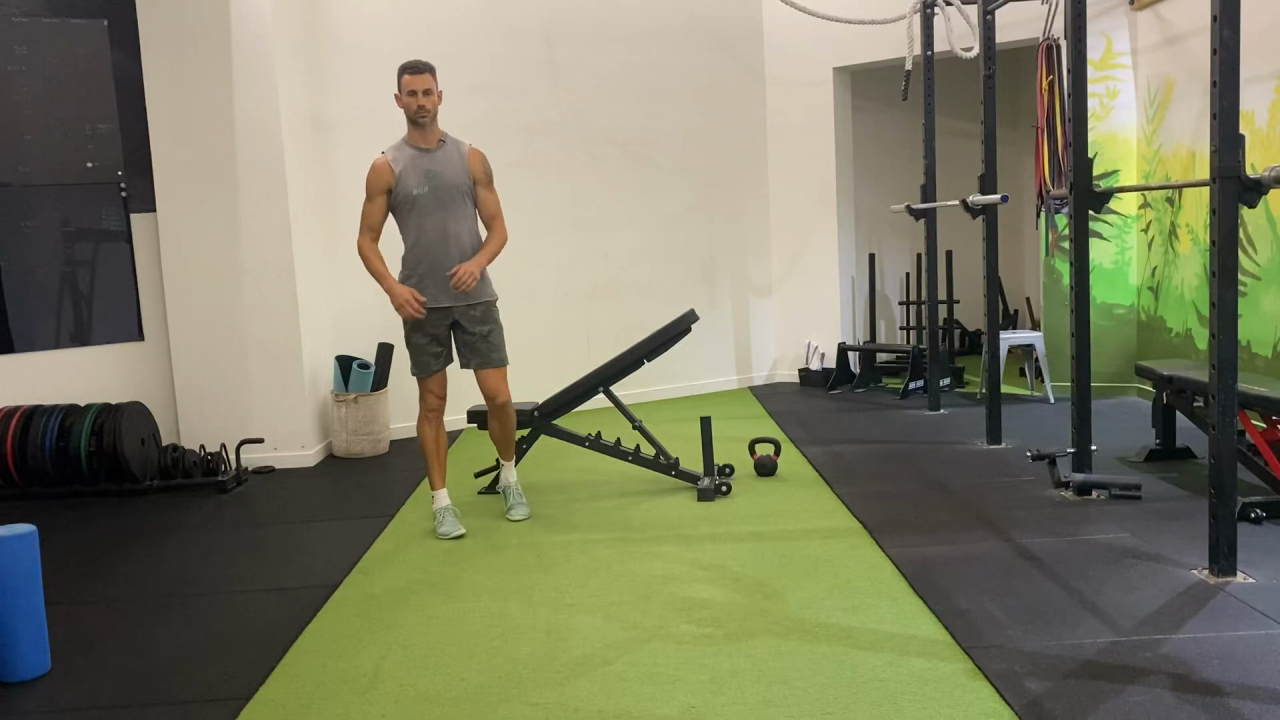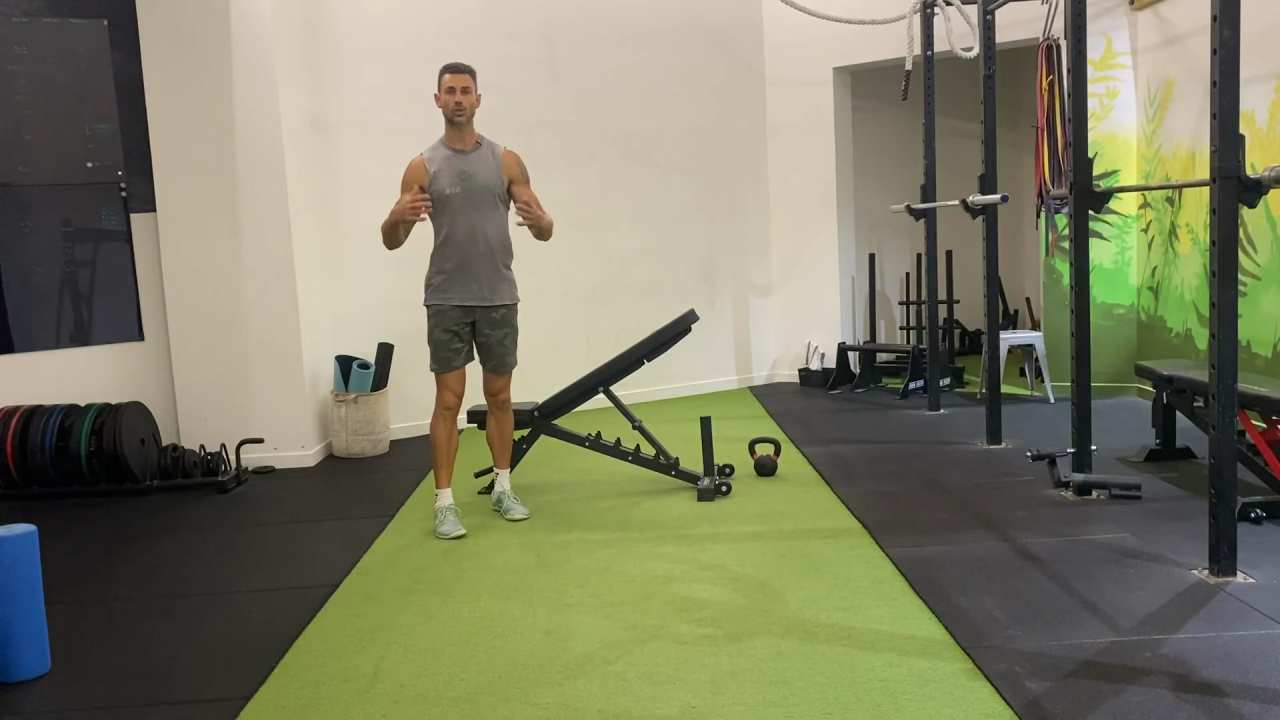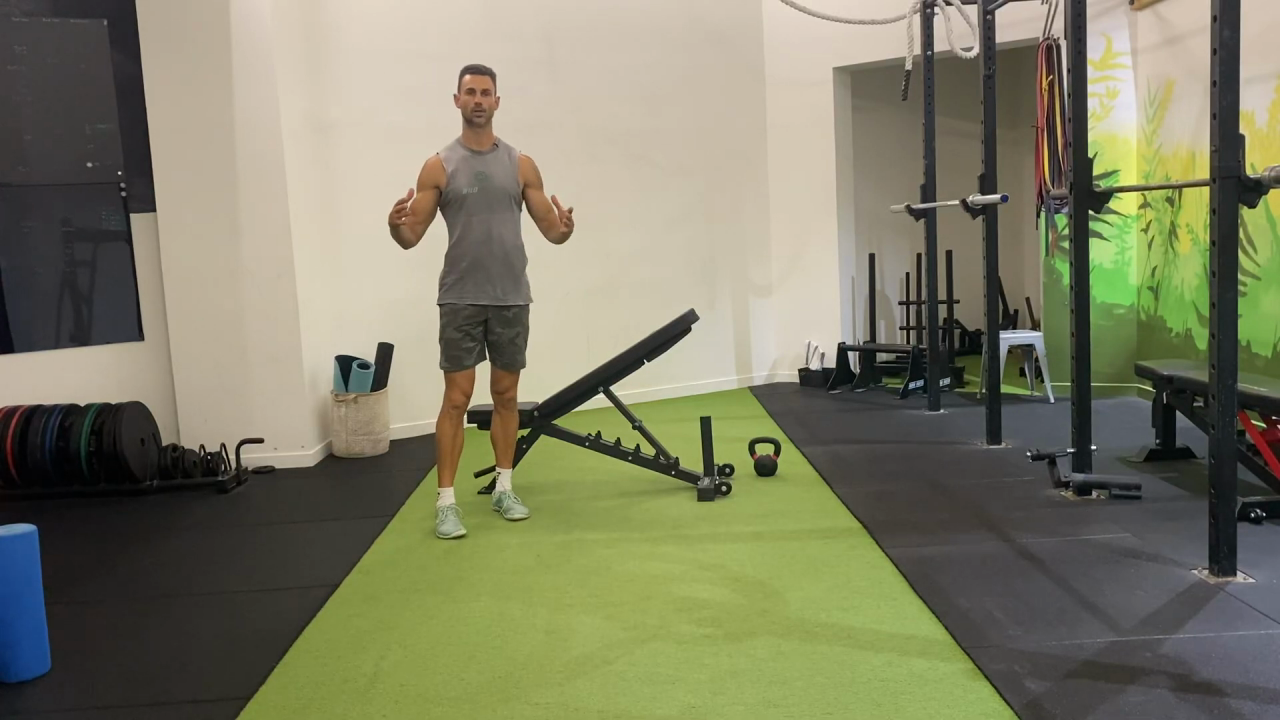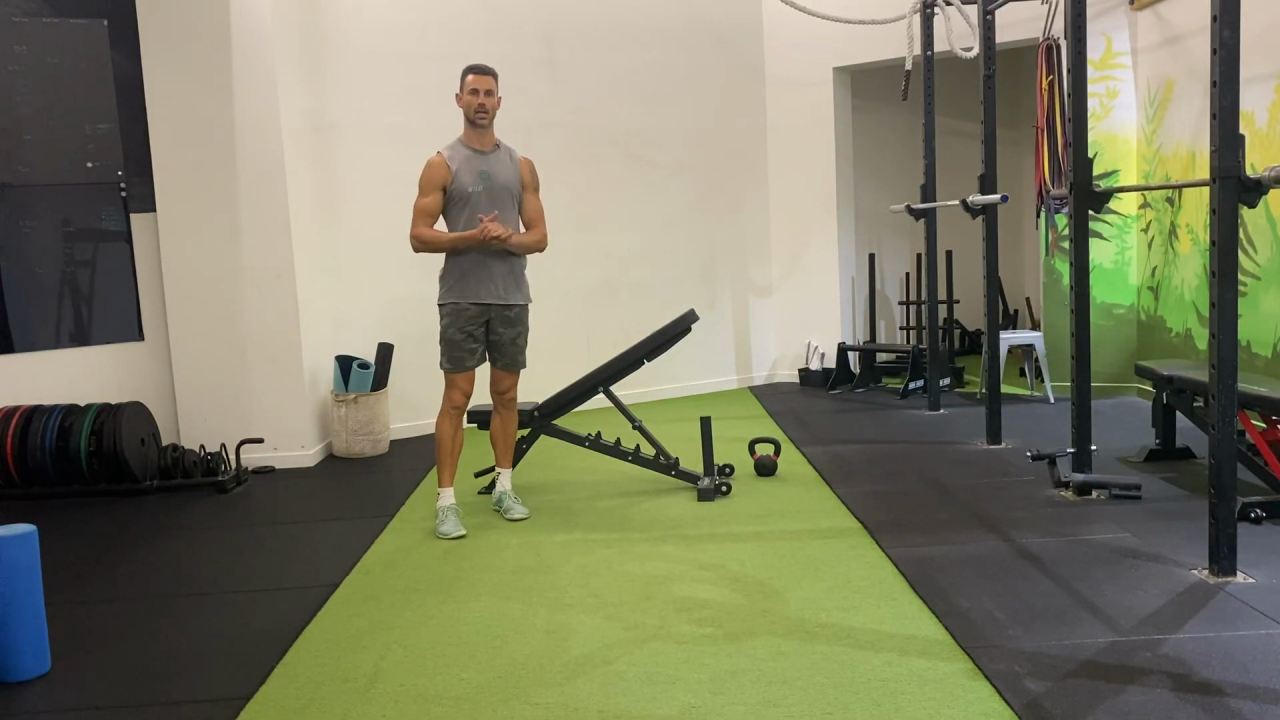
dt=0.5s
person 1, frame 1
left shoulder: (471, 158)
right shoulder: (386, 167)
left elbow: (498, 230)
right elbow: (366, 240)
left wrist: (477, 263)
right wrist: (393, 286)
left hip: (475, 298)
right hip: (423, 303)
left knee: (498, 395)
right knee: (432, 402)
left ankle: (509, 476)
right ankle: (441, 501)
person 1, frame 2
left shoulder: (506, 160)
right shoulder: (423, 166)
left elbow: (544, 231)
right elbow: (390, 240)
left wrist: (538, 219)
right wrist: (398, 218)
left hip: (498, 297)
right hip: (447, 300)
left knee: (499, 395)
right knee: (449, 399)
left ankle: (502, 487)
right ankle: (444, 501)
person 1, frame 3
left shoulder: (521, 164)
right shoulder: (439, 166)
left elbow: (550, 232)
right elbow: (411, 238)
left wrist: (564, 228)
right wrist: (396, 225)
left hip: (511, 298)
right hip: (461, 299)
left knee: (505, 394)
right knee: (457, 399)
left ankle: (503, 487)
right ankle: (446, 500)
person 1, frame 4
left shoulder: (521, 165)
right shoulder: (442, 164)
left elbow: (539, 237)
right elbow: (418, 237)
left wrist: (508, 239)
right wrist: (472, 237)
left hip: (511, 296)
right hip: (462, 298)
left knee: (505, 394)
right knee: (457, 398)
left ankle: (503, 486)
right ankle: (446, 501)
